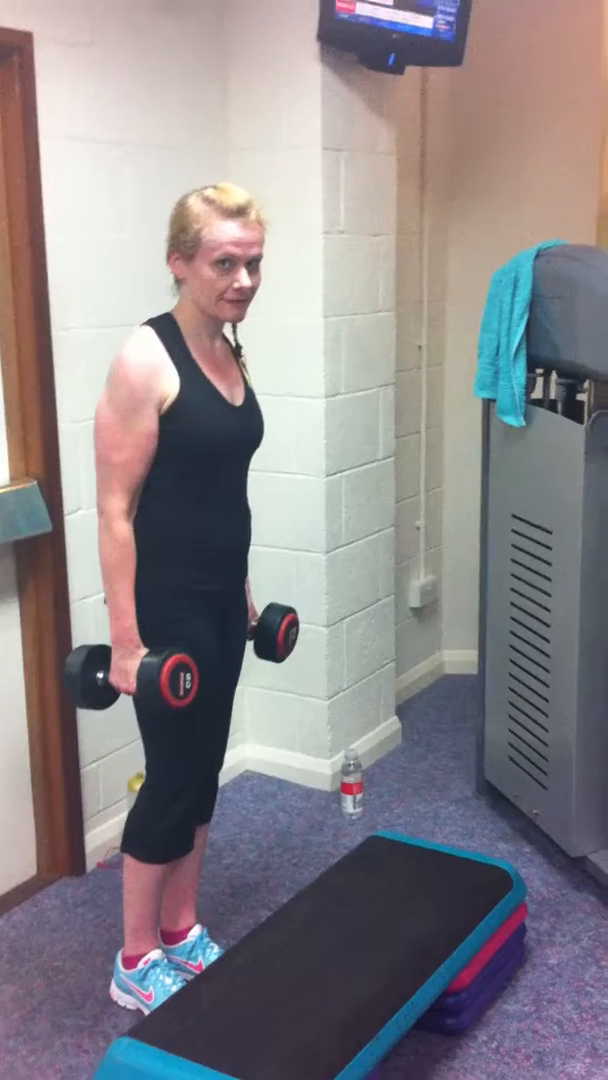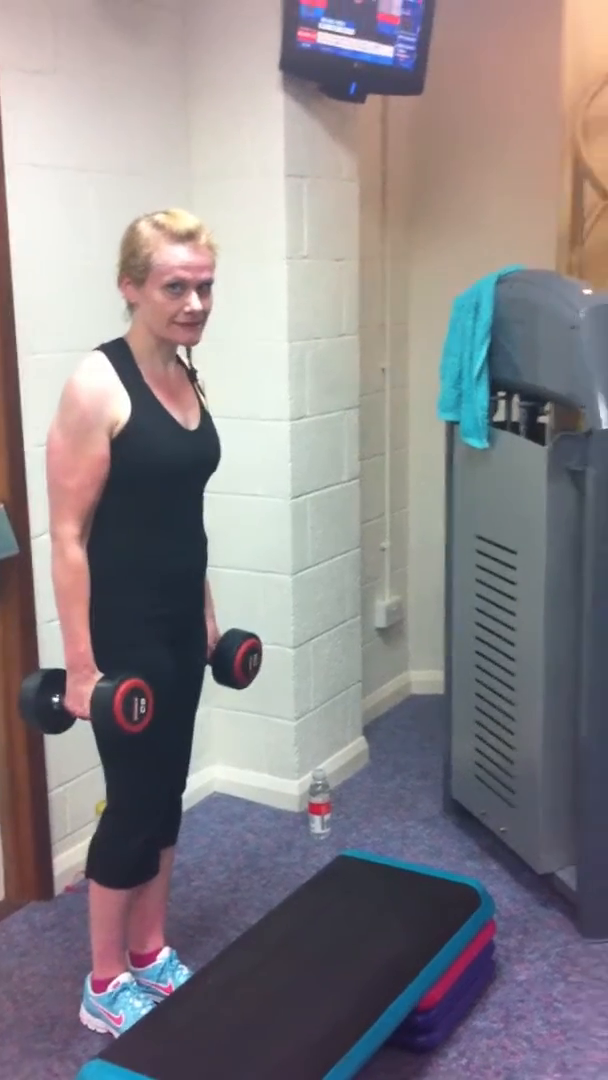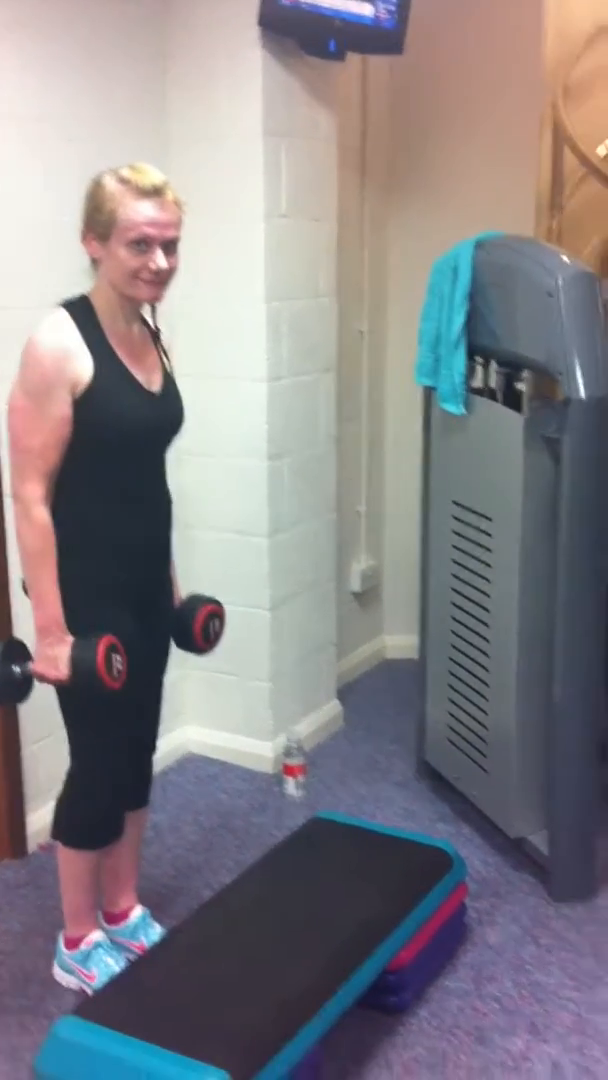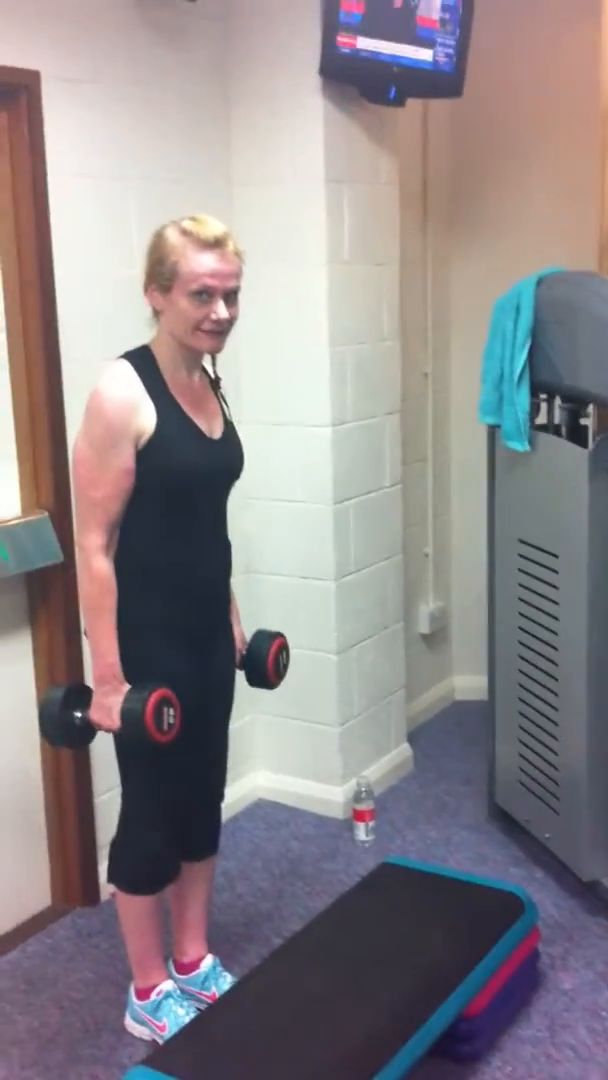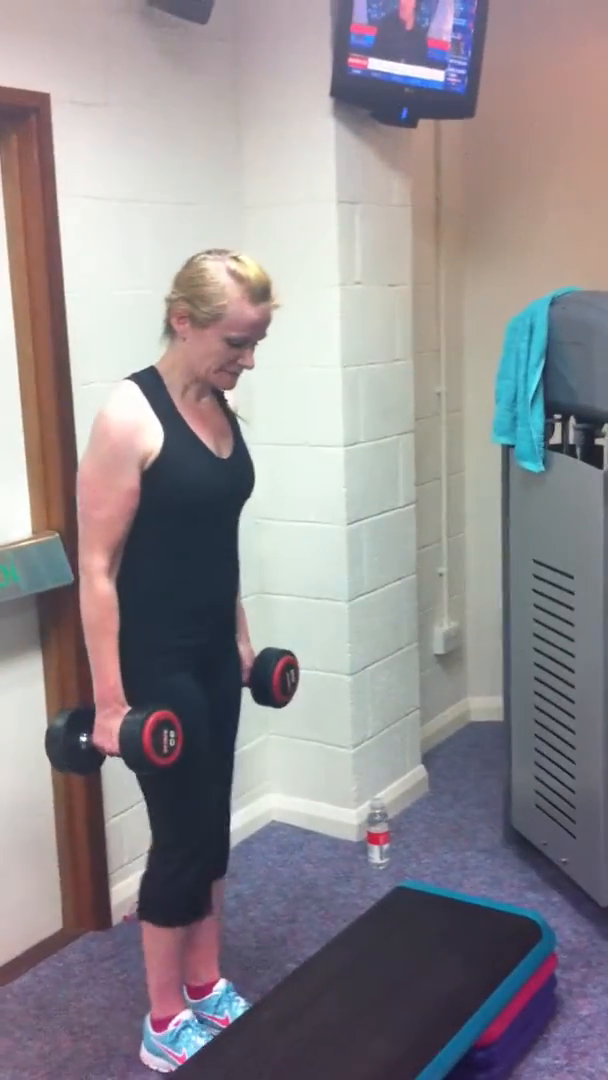
dt=1s
person 1, frame 1
left shoulder: (229, 351)
right shoulder: (145, 360)
right elbow: (115, 509)
right wrist: (125, 638)
left hip: (221, 597)
right hip: (166, 605)
left knee: (204, 768)
right knee: (172, 775)
left ankle: (183, 934)
right ankle: (136, 962)
person 1, frame 2
left shoulder: (185, 376)
right shoulder: (97, 385)
right elbow: (68, 534)
left wrist: (207, 613)
right wrist: (80, 662)
left hip: (180, 621)
right hip: (124, 629)
left knee: (167, 791)
right knee: (134, 801)
left ankle: (152, 954)
right ankle: (105, 985)
person 1, frame 3
left shoulder: (150, 338)
left hip: (147, 585)
right hip: (88, 592)
left knee: (135, 754)
right knee: (99, 763)
left ankle: (124, 914)
right ankle: (77, 943)
person 1, frame 4
left shoulder: (209, 383)
right shoulder: (122, 394)
right elbow: (94, 545)
left wrist: (232, 618)
right wrist: (107, 674)
left hip: (207, 632)
right hip: (147, 639)
left knee: (202, 797)
right knee: (153, 809)
left ankle: (194, 963)
right ankle: (148, 992)
person 1, frame 5
left shoulder: (220, 406)
right shoulder: (128, 416)
right elbow: (96, 569)
left wrist: (242, 637)
right wrist: (109, 698)
left hip: (213, 652)
right hip: (154, 661)
left knee: (211, 825)
right knee: (185, 835)
left ankle: (205, 987)
